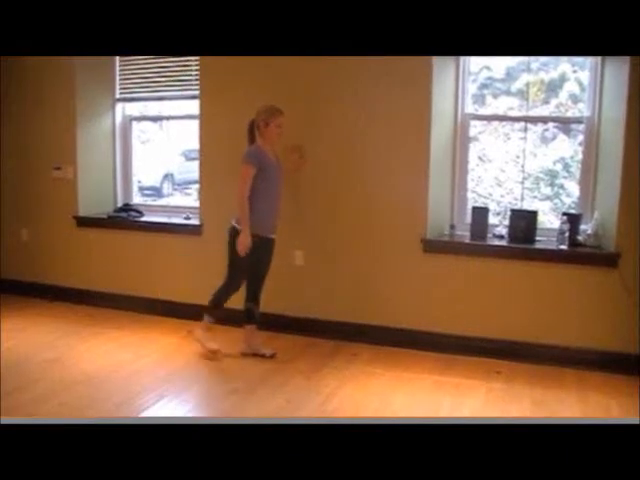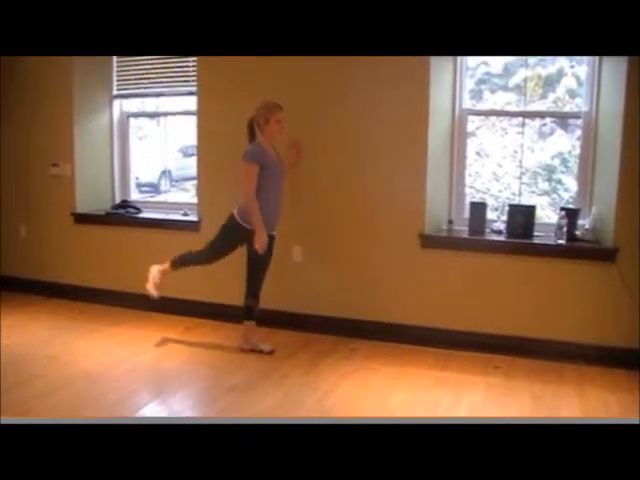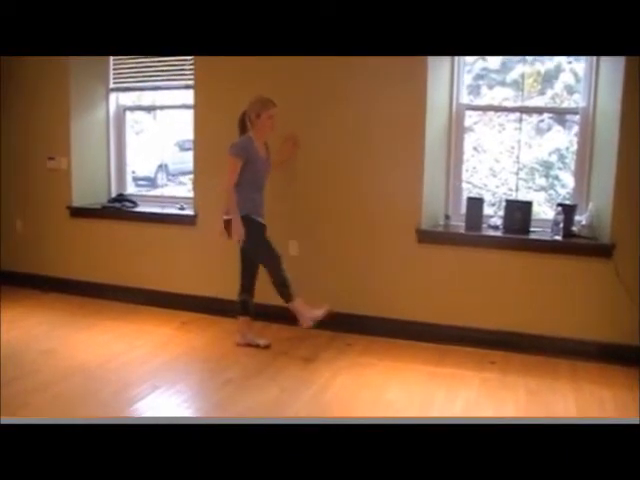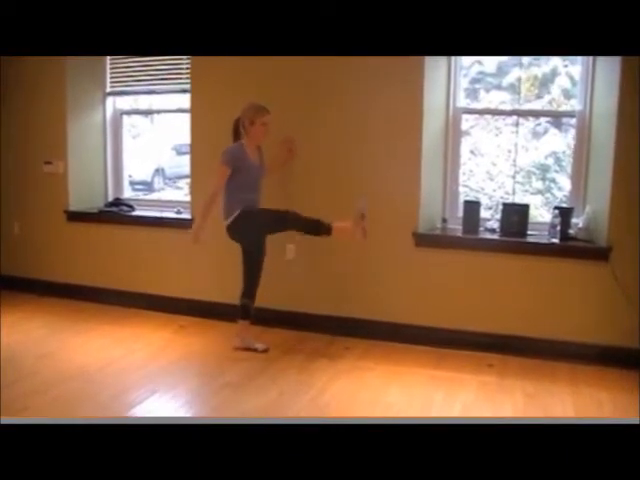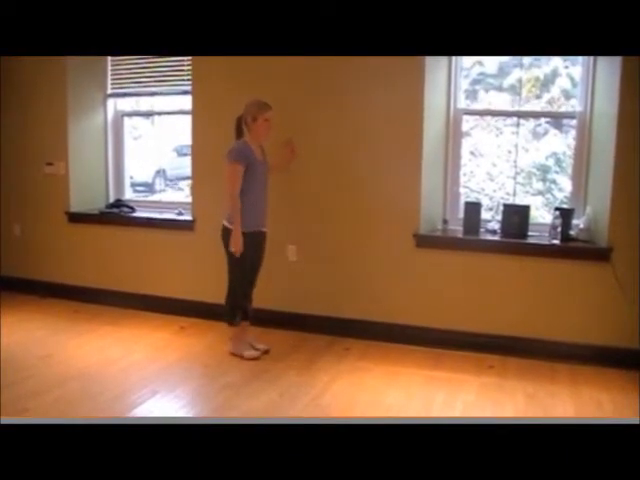
dt=1s
person 1, frame 1
left shoulder: (272, 154)
right shoulder: (253, 154)
right elbow: (242, 194)
left wrist: (292, 164)
right wrist: (245, 232)
left hip: (265, 232)
right hip: (247, 229)
left knee: (255, 287)
right knee: (234, 280)
left ankle: (251, 341)
right ankle: (204, 328)
person 1, frame 2
left shoulder: (274, 151)
right shoulder: (254, 151)
right elbow: (249, 194)
left wrist: (288, 163)
right wrist: (259, 229)
left hip: (266, 229)
right hip: (244, 224)
left knee: (255, 284)
right knee: (207, 255)
left ankle: (249, 337)
right ankle: (160, 270)
person 1, frame 3
left shoulder: (264, 146)
right shoulder: (241, 146)
right elbow: (230, 186)
left wrist: (283, 156)
right wrist: (236, 222)
left hip: (254, 218)
right hip: (241, 217)
left knee: (250, 276)
right knee: (272, 260)
left ankle: (244, 332)
right ankle: (301, 311)
person 1, frame 4
left shoulder: (258, 152)
right shoulder: (233, 153)
right elbow: (215, 190)
left wrist: (282, 158)
right wrist: (201, 222)
left hip: (254, 221)
right hip: (240, 219)
left knee: (252, 280)
right knee: (290, 218)
left ankle: (243, 336)
right ankle: (348, 227)
person 1, frame 5
left shoulder: (259, 150)
right shoulder: (239, 151)
right elbow: (233, 195)
left wrist: (282, 159)
right wrist: (236, 232)
left hip: (257, 229)
right hip: (239, 230)
left knee: (249, 284)
right knee: (238, 284)
left ankle: (245, 336)
right ankle: (236, 341)
